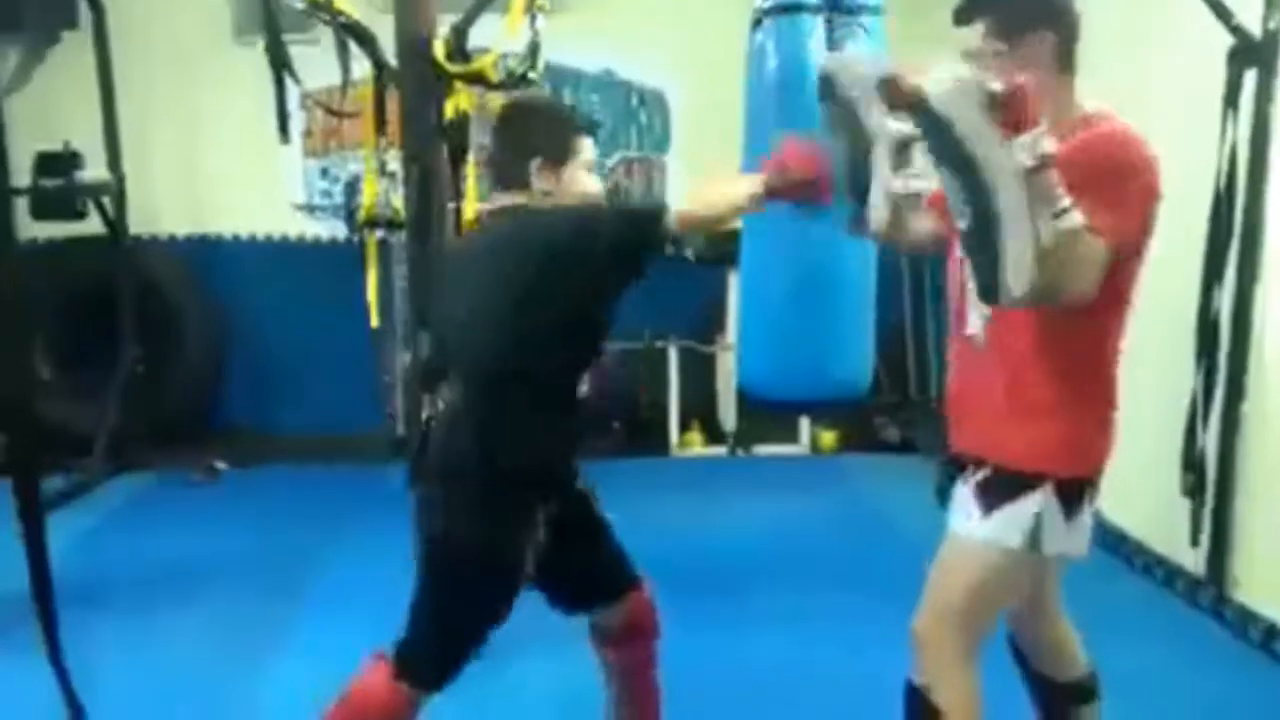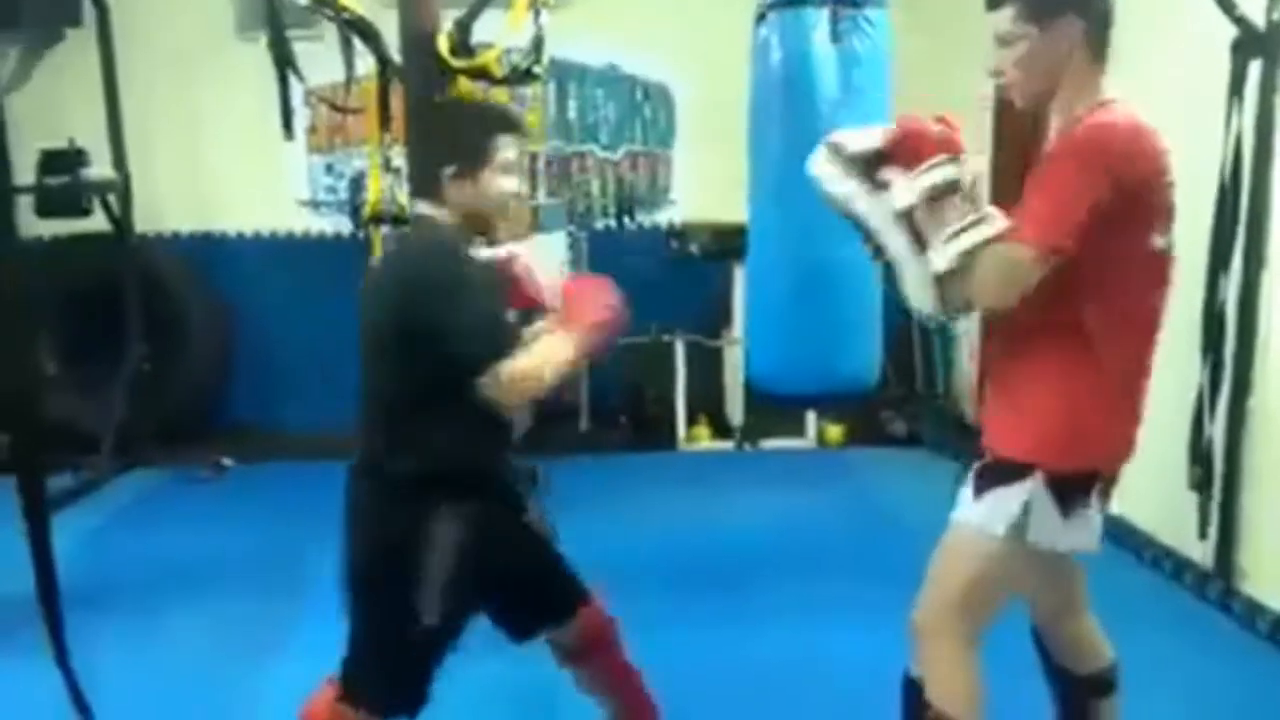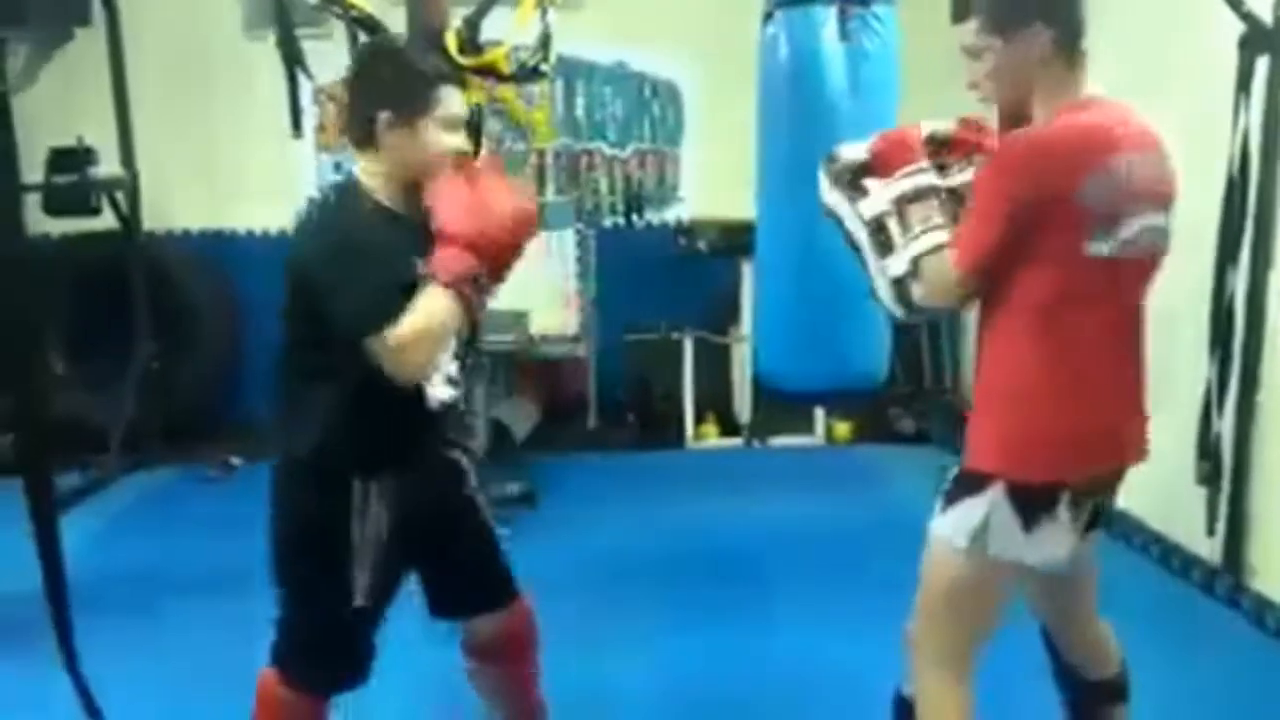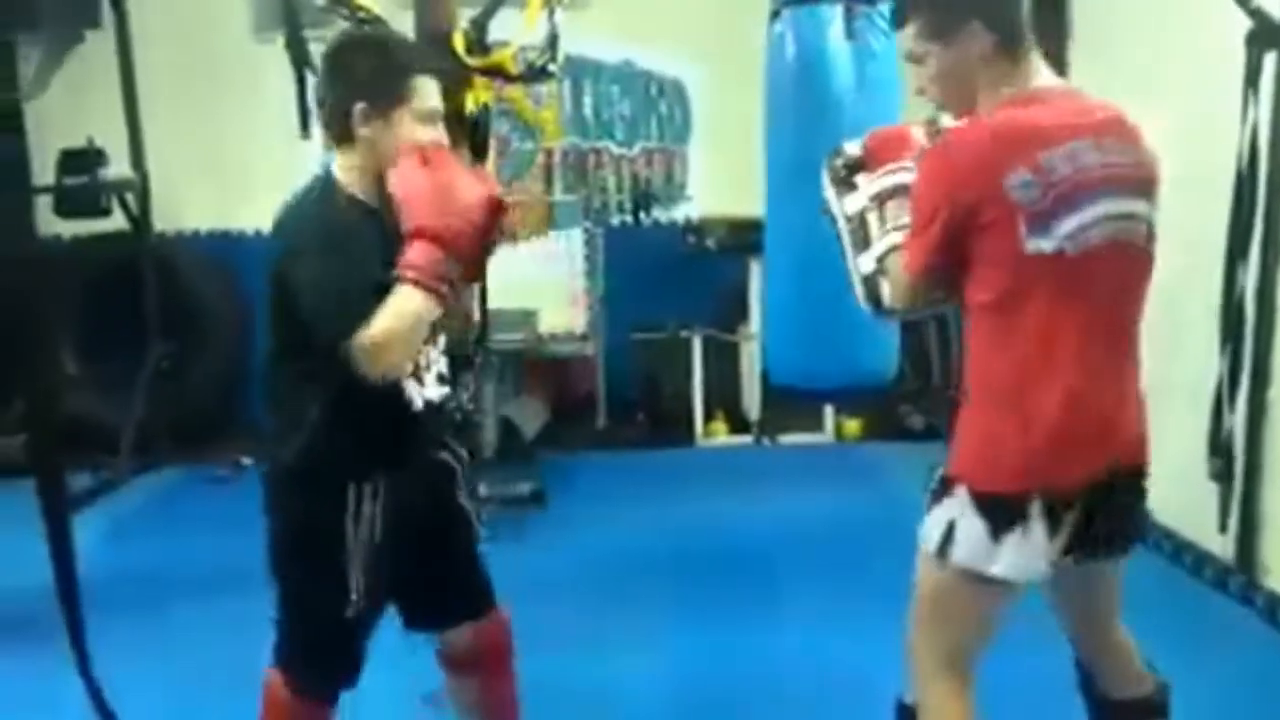
dt=0.2s
person 1, frame 1
left shoulder: (1113, 154)
right shoulder: (995, 156)
left elbow: (1067, 284)
right elbow: (912, 232)
left wrist: (1023, 157)
right wrist: (887, 137)
left hip: (1043, 443)
right hip: (994, 432)
left knee: (940, 635)
right knee: (1030, 609)
person 1, frame 2
left shoulder: (1100, 144)
right shoulder: (1088, 142)
left elbow: (994, 286)
left wrist: (931, 178)
right wrist: (912, 185)
left hip: (1054, 435)
right hip: (1055, 428)
left knee: (939, 627)
right knee: (1058, 608)
person 1, frame 3
left shoulder: (1031, 151)
right shoulder: (1140, 144)
left elbow: (933, 292)
right wrist: (986, 179)
left hip: (1028, 451)
right hip: (1100, 432)
left knee: (934, 649)
right knee: (1069, 615)
person 1, frame 4
left shoulder: (967, 151)
right shoulder: (1124, 138)
left elbow: (904, 290)
left hip: (1010, 457)
right hip: (1115, 443)
left knee: (936, 662)
right knee: (1098, 633)
person 2, frame 1
left shoulder: (472, 253)
right shoulder: (559, 236)
right elbow: (692, 215)
right wrist: (773, 178)
left hip: (532, 481)
right hip: (489, 492)
left knee: (627, 613)
right knee: (419, 666)
person 2, frame 2
left shoulder: (422, 261)
right shoulder: (438, 269)
right elbow: (513, 383)
right wrist: (580, 326)
left hip: (468, 495)
right hip: (416, 512)
left knee: (584, 627)
person 2, frame 3
left shoulder: (408, 216)
right shoulder: (340, 229)
left elbow: (431, 326)
right elbow: (405, 352)
left wrist: (480, 253)
right wrist: (463, 259)
left hip: (425, 463)
right hip: (346, 485)
left knee: (502, 622)
right knee: (315, 664)
person 2, frame 4
left shoulder: (395, 208)
right shoulder: (317, 228)
left elbow: (428, 316)
right elbow: (380, 353)
left wrist: (463, 246)
right wrist: (432, 250)
left hip: (419, 463)
right hip: (338, 485)
left knee: (478, 633)
